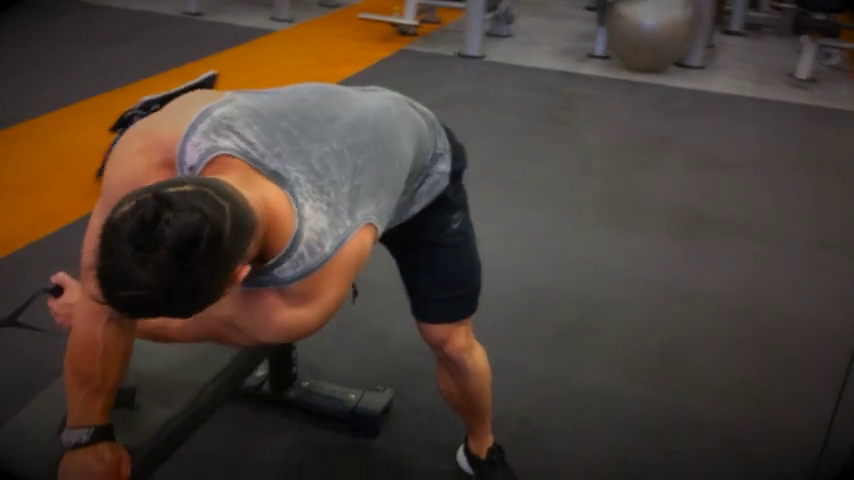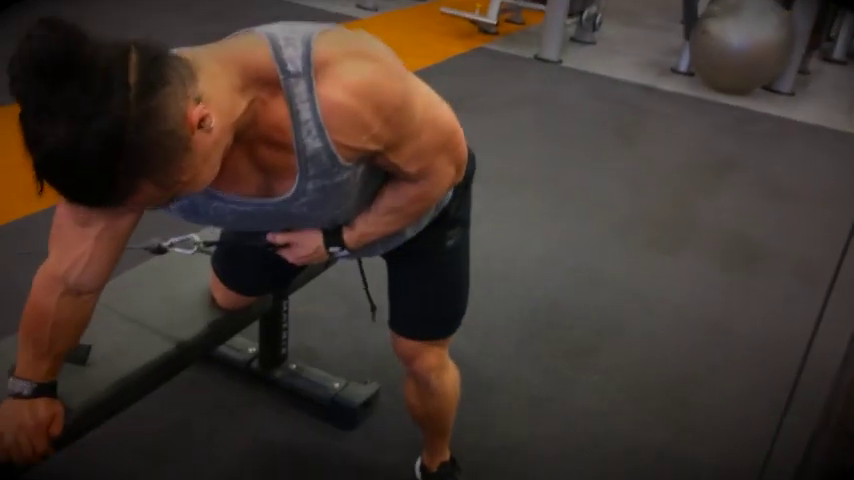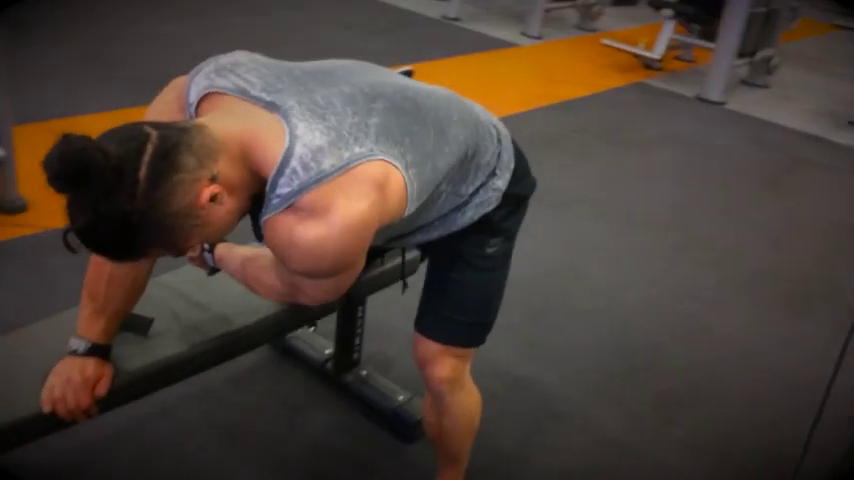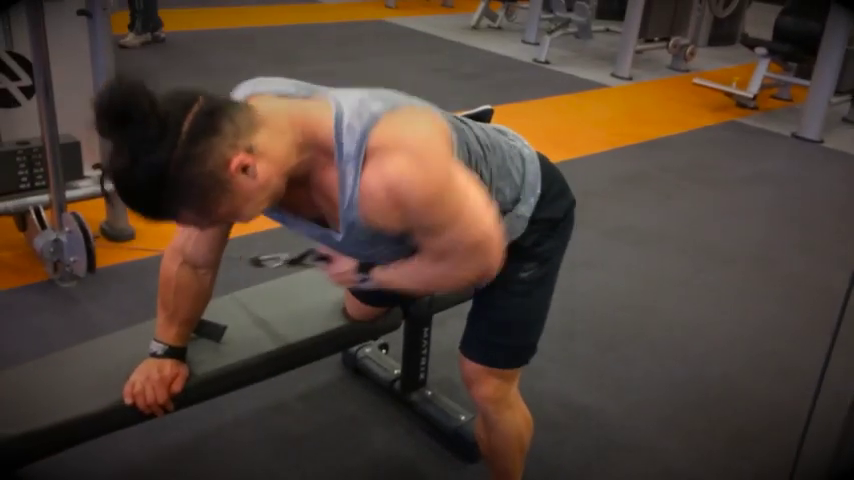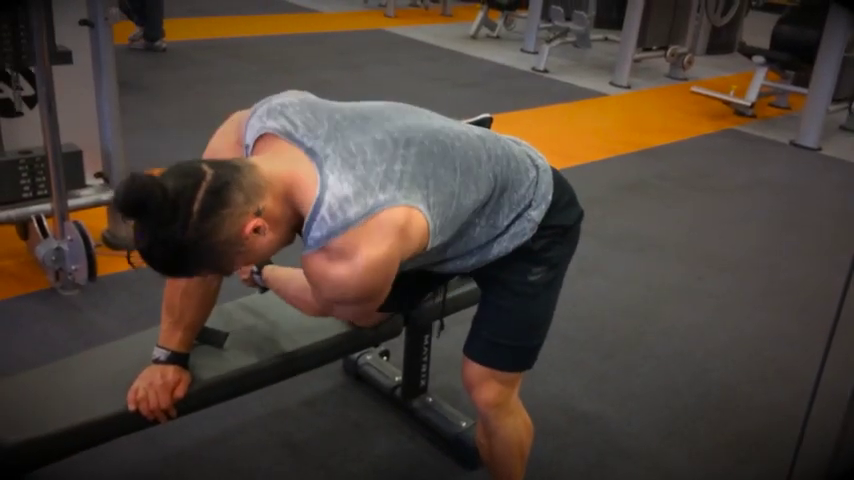
dt=1s
person 1, frame 1
right shoulder: (150, 153)
left elbow: (215, 323)
right elbow: (103, 300)
left wrist: (106, 312)
right wrist: (87, 434)
left hip: (421, 172)
right hip: (334, 143)
left knee: (450, 341)
person 1, frame 2
left shoulder: (342, 91)
right shoulder: (120, 138)
left elbow: (443, 162)
right elbow: (70, 280)
left wrist: (339, 239)
left hip: (420, 193)
left knee: (421, 358)
right knee: (228, 297)
person 1, frame 3
left shoulder: (320, 221)
right shoulder: (186, 101)
left elbow: (310, 290)
right elbow: (133, 230)
left wrist: (215, 253)
right wrist: (89, 347)
left hip: (479, 189)
right hip: (404, 153)
left knee: (440, 368)
right knee: (297, 284)
person 1, frame 4
left shoulder: (389, 169)
right shoulder: (228, 135)
left elbow: (479, 259)
right elbow: (191, 257)
left wrist: (370, 274)
right wrist: (167, 351)
left hip: (523, 210)
right hip: (432, 208)
left knee: (488, 387)
right knee: (360, 311)
person 1, frame 5
left shoulder: (353, 253)
right shoulder: (243, 135)
left elbow: (329, 304)
right elbow: (200, 245)
left wrist: (259, 272)
right wrist: (170, 355)
left hip: (529, 218)
right hip: (451, 192)
left knee: (489, 393)
right knee: (365, 315)
